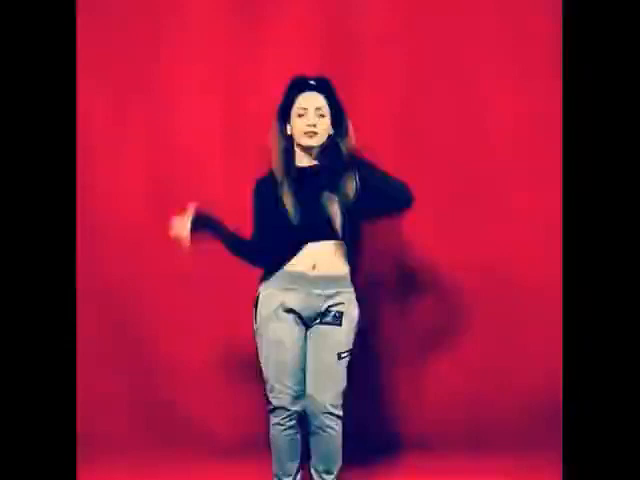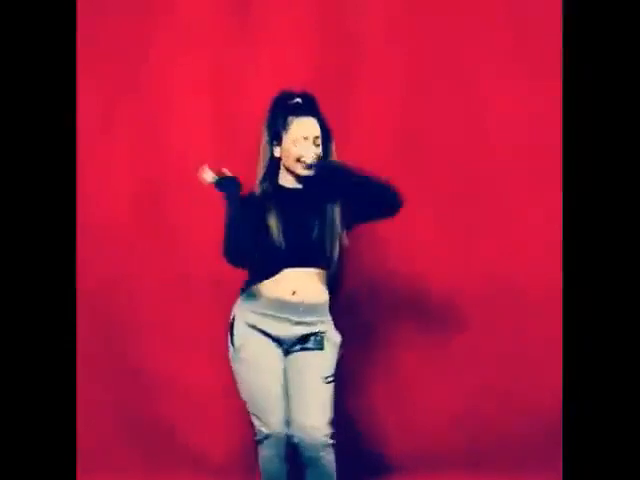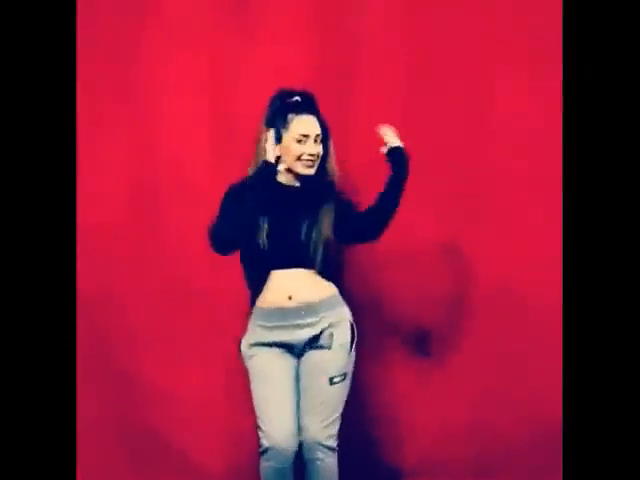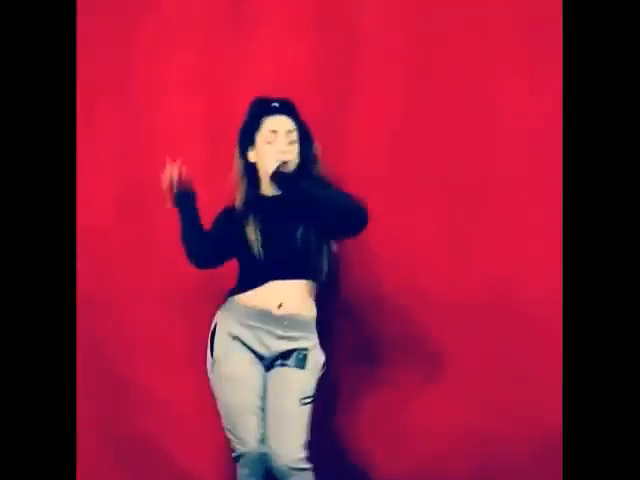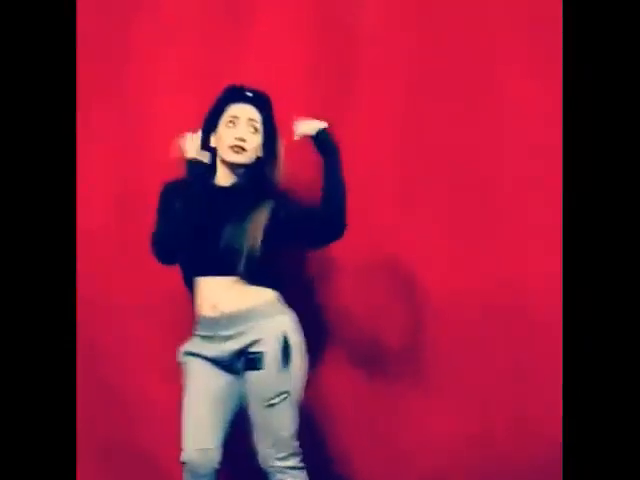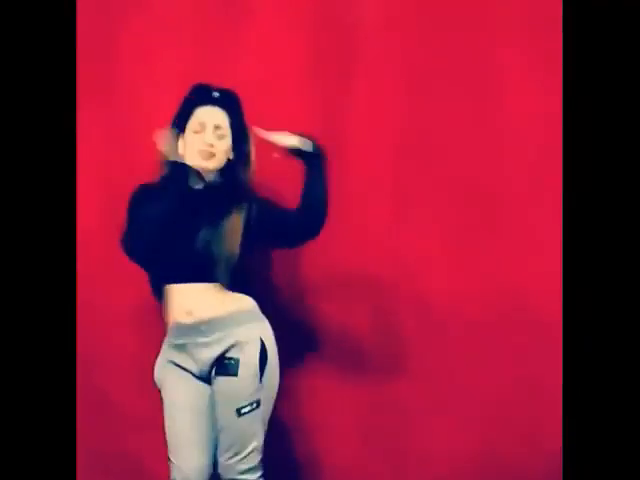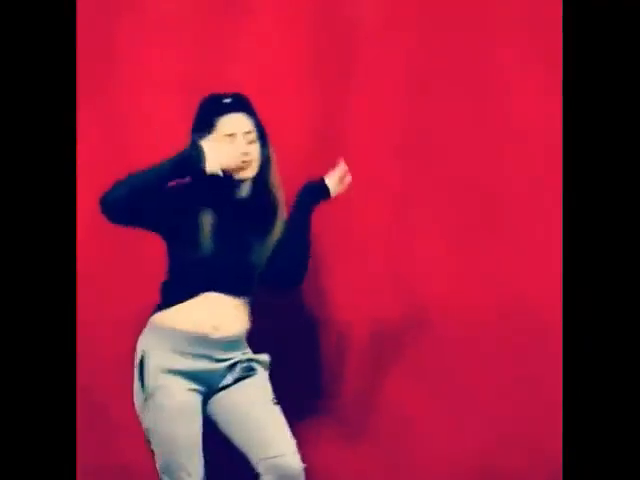
dt=0.5s
person 1, frame 1
left shoulder: (347, 173)
right shoulder: (271, 184)
left elbow: (401, 199)
right elbow: (260, 253)
left wrist: (362, 169)
right wrist: (205, 223)
left hip: (334, 299)
right hip: (282, 297)
left knee: (326, 407)
right knee: (285, 404)
person 1, frame 2
left shoulder: (335, 197)
right shoulder: (257, 203)
left elbow: (390, 201)
right elbow: (239, 255)
left wrist: (328, 170)
right wrist: (232, 192)
left hip: (313, 325)
right hip: (257, 320)
left knee: (314, 433)
right knee: (272, 431)
person 1, frame 3
left shoulder: (326, 198)
right shoulder: (249, 195)
left elbow: (365, 229)
right elbow: (222, 241)
left wrist: (398, 163)
right wrist: (261, 172)
left hip: (327, 323)
right hip: (269, 331)
left knee: (321, 439)
right knee: (277, 443)
person 1, frame 4
left shoulder: (315, 202)
right shoulder: (240, 213)
left elbow: (356, 218)
right elbow: (203, 255)
left wrist: (287, 180)
right wrist: (184, 199)
left hip: (298, 340)
right hip: (240, 330)
right knee: (249, 449)
person 1, frame 5
left shoulder: (270, 203)
right shoulder: (185, 194)
left elbow: (329, 228)
right elbow: (165, 250)
left wrist: (328, 151)
right wrist: (191, 175)
left hip: (263, 332)
right hip: (205, 340)
person 1, frame 6
left shoulder: (242, 206)
right shoulder: (155, 198)
left elbow: (304, 227)
right elbow: (137, 248)
left wrist: (311, 157)
right wrist: (182, 180)
left hip: (238, 339)
right hip: (181, 348)
person 1, frame 7
left shoulder: (267, 213)
right shoulder: (187, 204)
left elbow: (288, 275)
right elbow: (115, 204)
left wrist: (307, 204)
right wrist: (187, 161)
left hip: (235, 359)
right hip: (174, 356)
